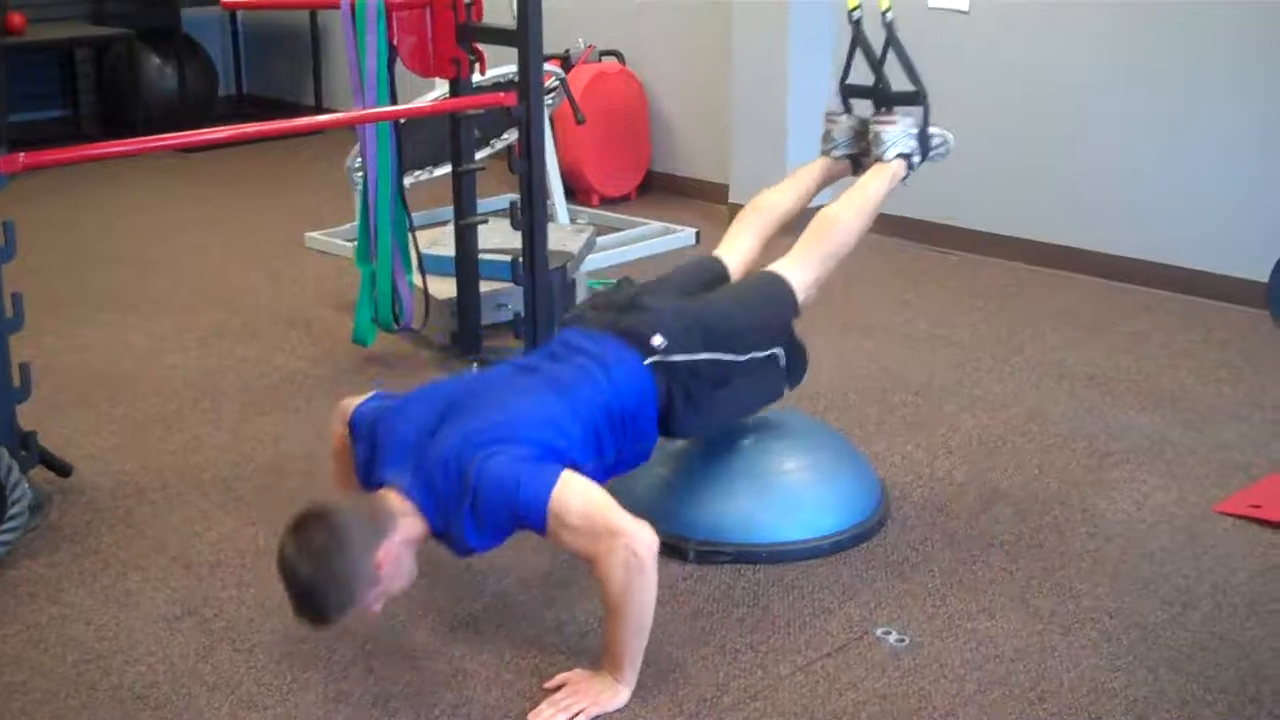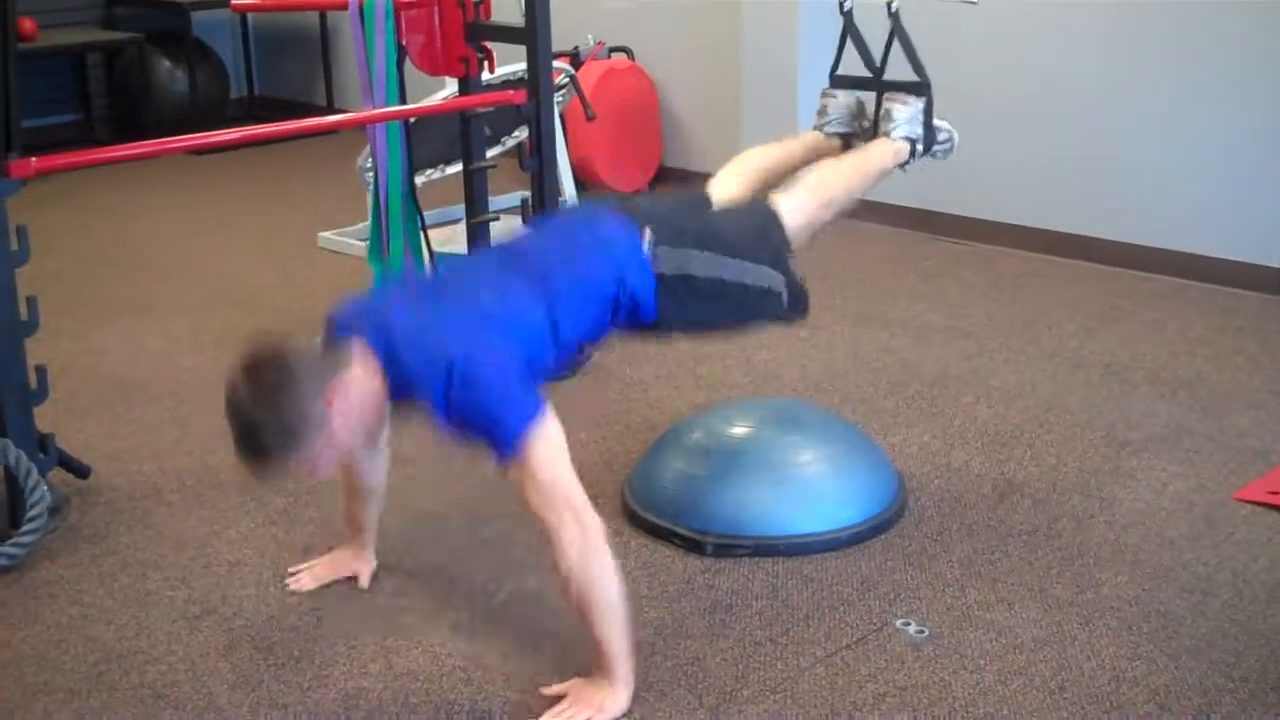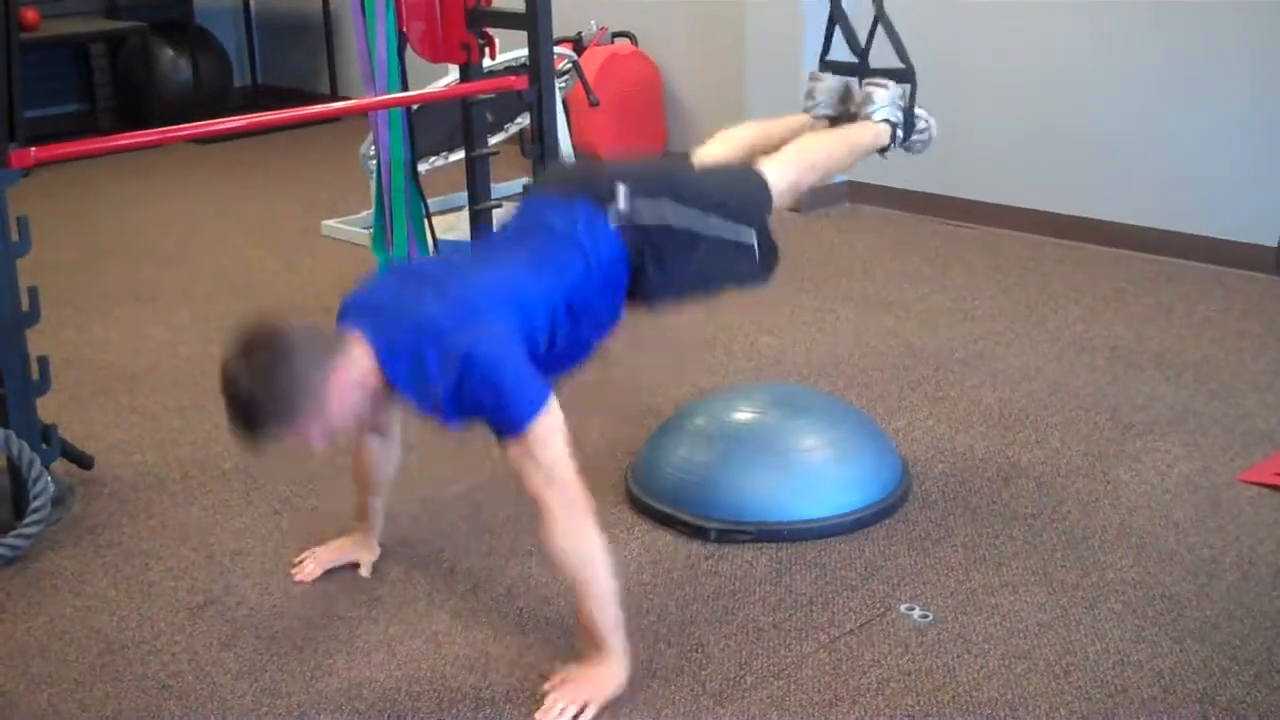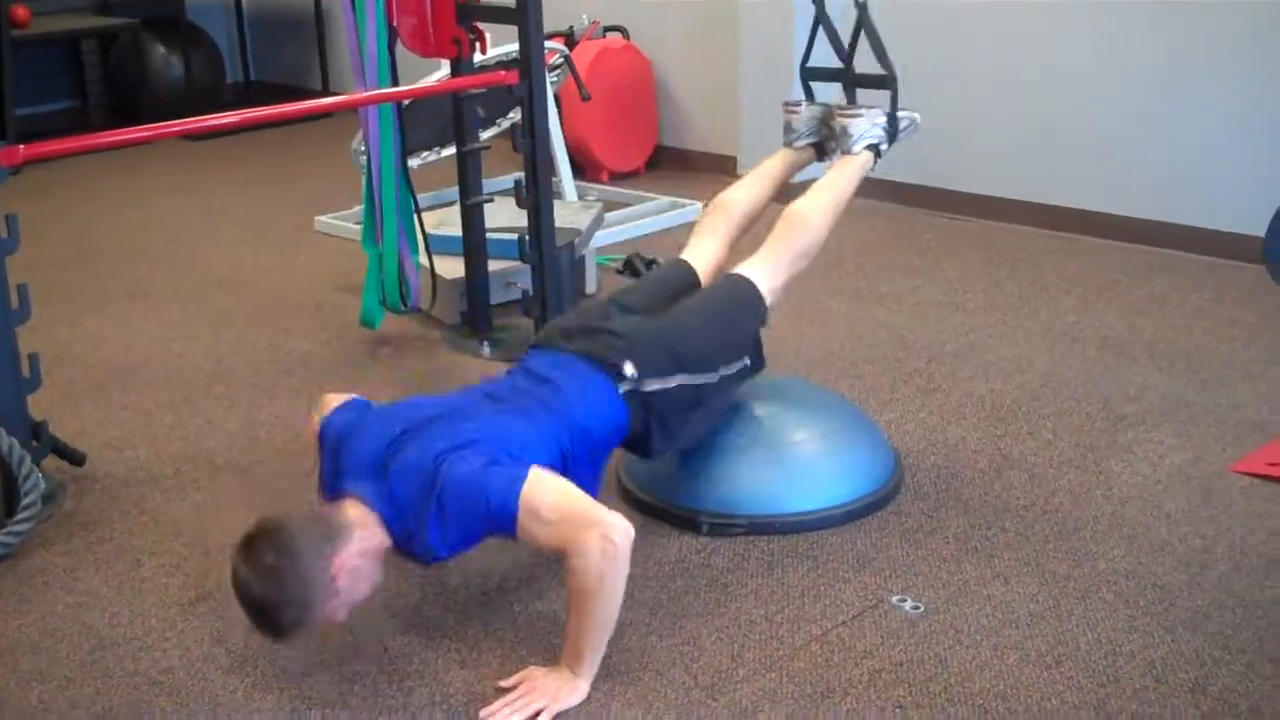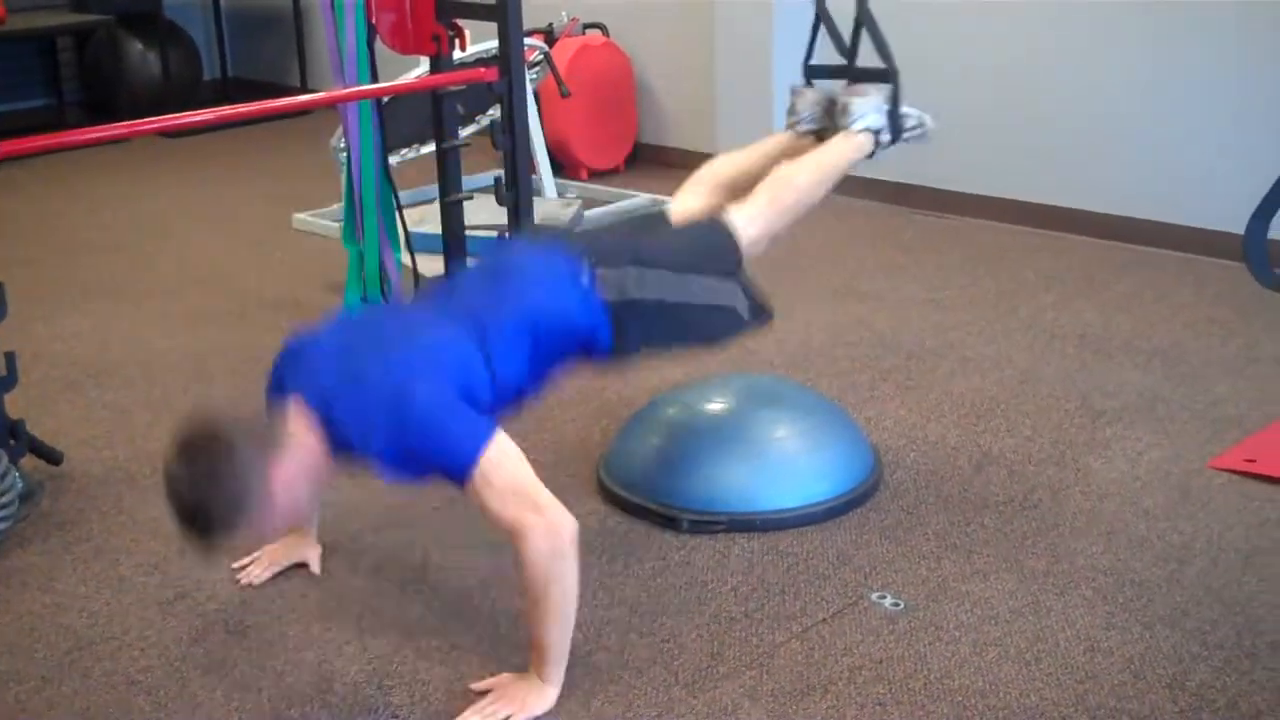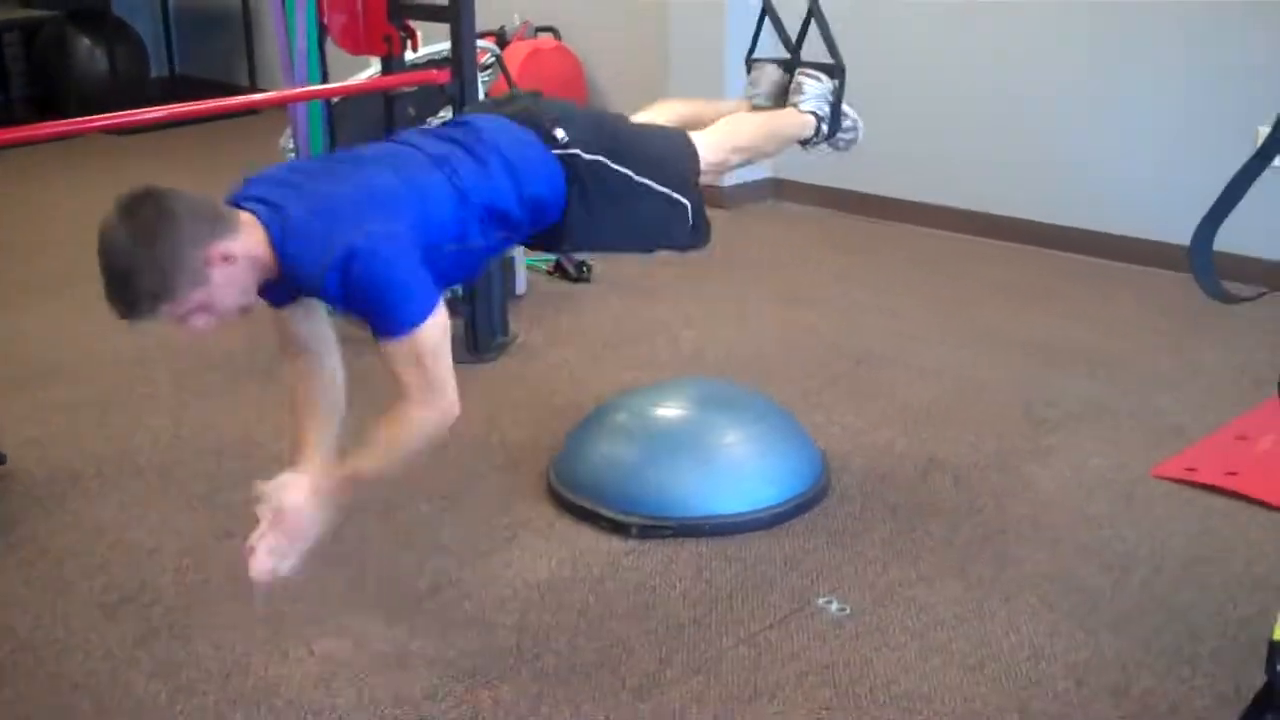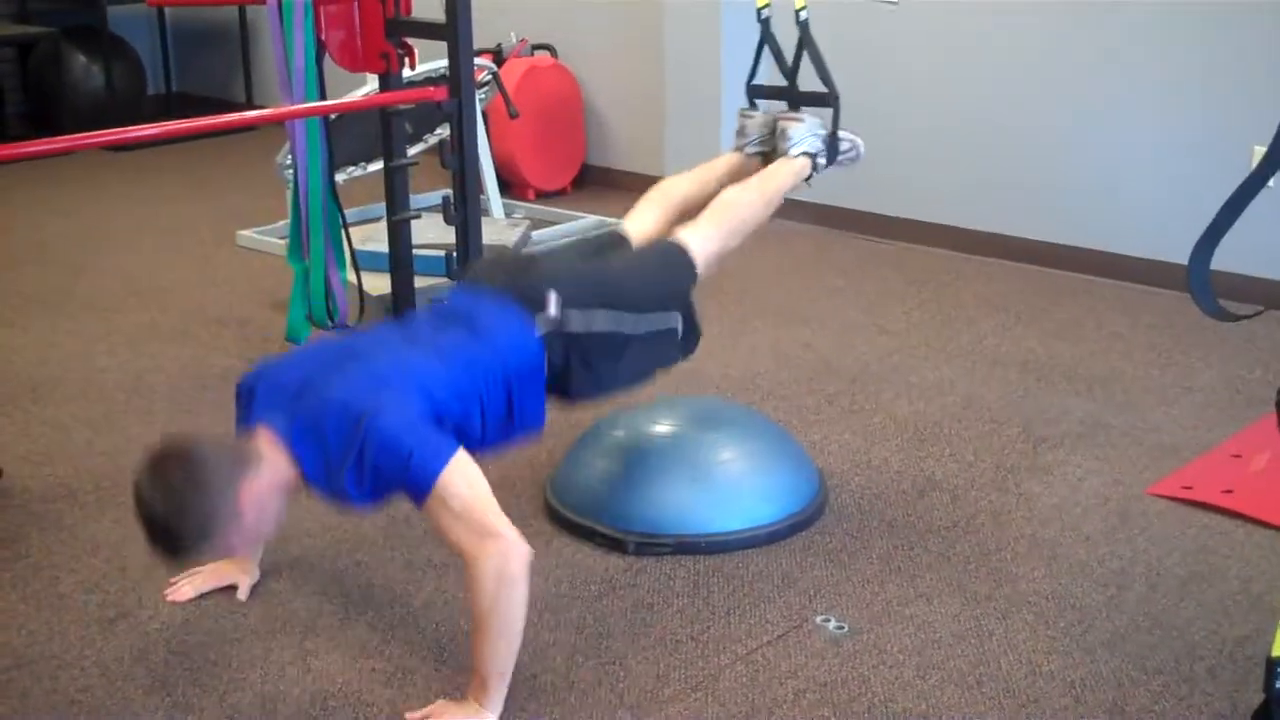
dt=0.7s
person 1, frame 1
left shoulder: (487, 481)
right shoulder: (382, 439)
left elbow: (633, 546)
right wrist: (355, 547)
left hip: (657, 371)
right hip: (598, 334)
left knee: (794, 275)
right knee: (731, 257)
left ankle: (892, 153)
right ankle: (841, 151)
person 1, frame 2
left shoulder: (464, 370)
right shoulder: (353, 339)
left elbow: (575, 529)
right elbow: (370, 435)
right wrist: (360, 543)
left hip: (643, 274)
right hip: (583, 239)
left knee: (785, 219)
right knee: (718, 198)
left ankle: (899, 134)
right ankle: (833, 128)
person 1, frame 3
left shoulder: (469, 351)
right shoulder: (358, 329)
left elbow: (564, 506)
right elbow: (380, 423)
left wrist: (610, 659)
right wrist: (366, 531)
left hip: (631, 233)
right hip: (568, 210)
left knee: (771, 183)
right knee: (711, 164)
left ankle: (883, 120)
right ankle: (824, 107)
person 1, frame 4
left shoulder: (451, 489)
right shoulder: (348, 449)
left elbow: (608, 537)
right elbow: (329, 400)
right wrist: (328, 540)
left hip: (624, 387)
right hip: (564, 353)
left knee: (762, 276)
right knee: (699, 259)
left ankle: (860, 143)
right ankle: (803, 141)
person 1, frame 5
left shoulder: (405, 417)
right shoulder: (295, 374)
left elbow: (548, 528)
right wrist: (297, 531)
left hip: (588, 298)
right hip: (524, 272)
left knee: (736, 235)
right knee: (681, 217)
left ankle: (862, 128)
right ankle: (805, 123)
person 1, frame 6
left shoulder: (361, 250)
right shoulder: (249, 227)
left elbow: (437, 404)
right elbow: (311, 357)
left wrist: (328, 491)
right wrist: (308, 475)
left hip: (551, 166)
right hip: (492, 136)
left knee: (706, 155)
right knee: (645, 128)
left ankle: (808, 110)
right ankle: (765, 90)
person 1, frame 7
left shoulder: (371, 437)
right shoulder: (267, 395)
left elbow: (506, 557)
right wrist: (244, 561)
left hip: (550, 337)
right hip: (492, 305)
left knee: (688, 252)
right knee: (637, 236)
left ankle: (802, 151)
right ankle: (753, 145)
